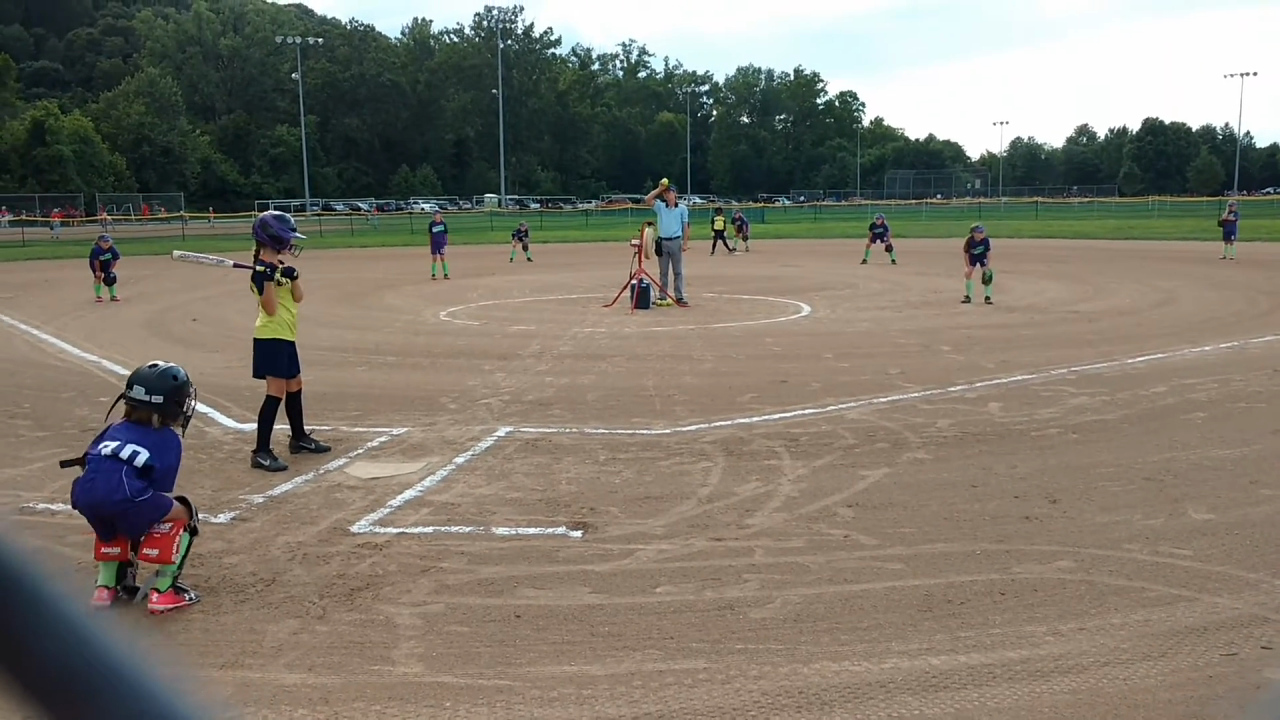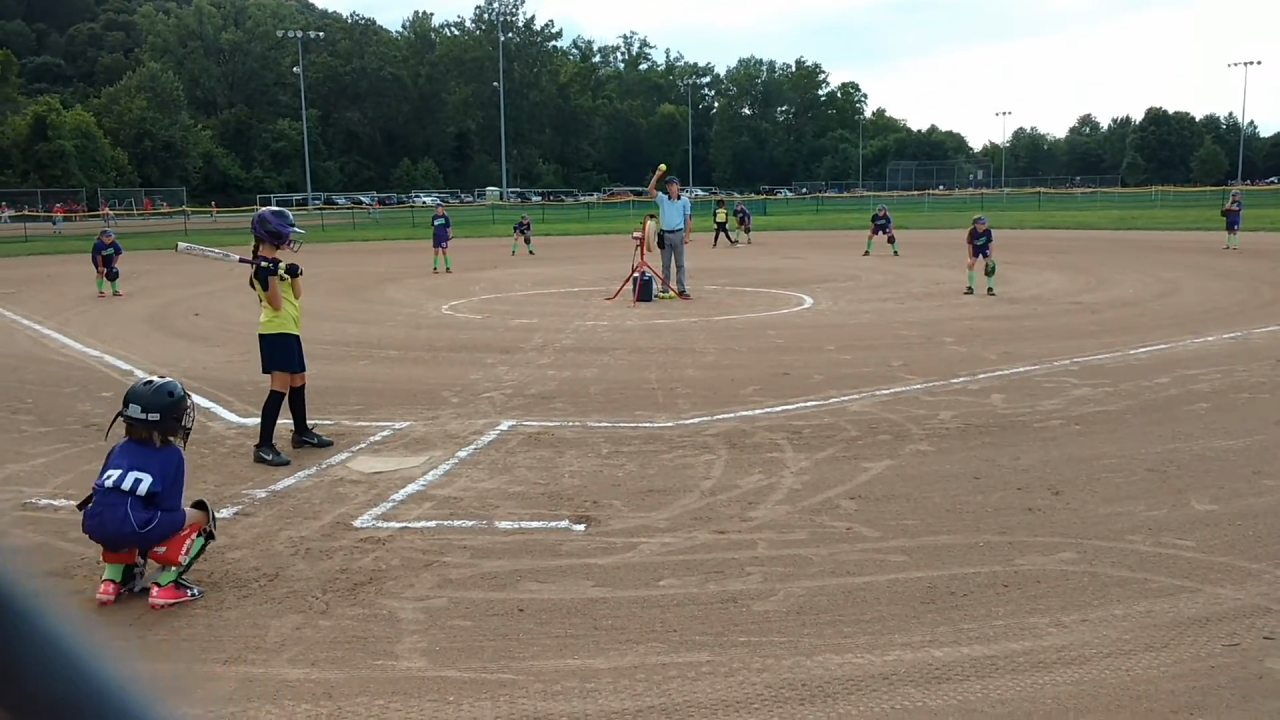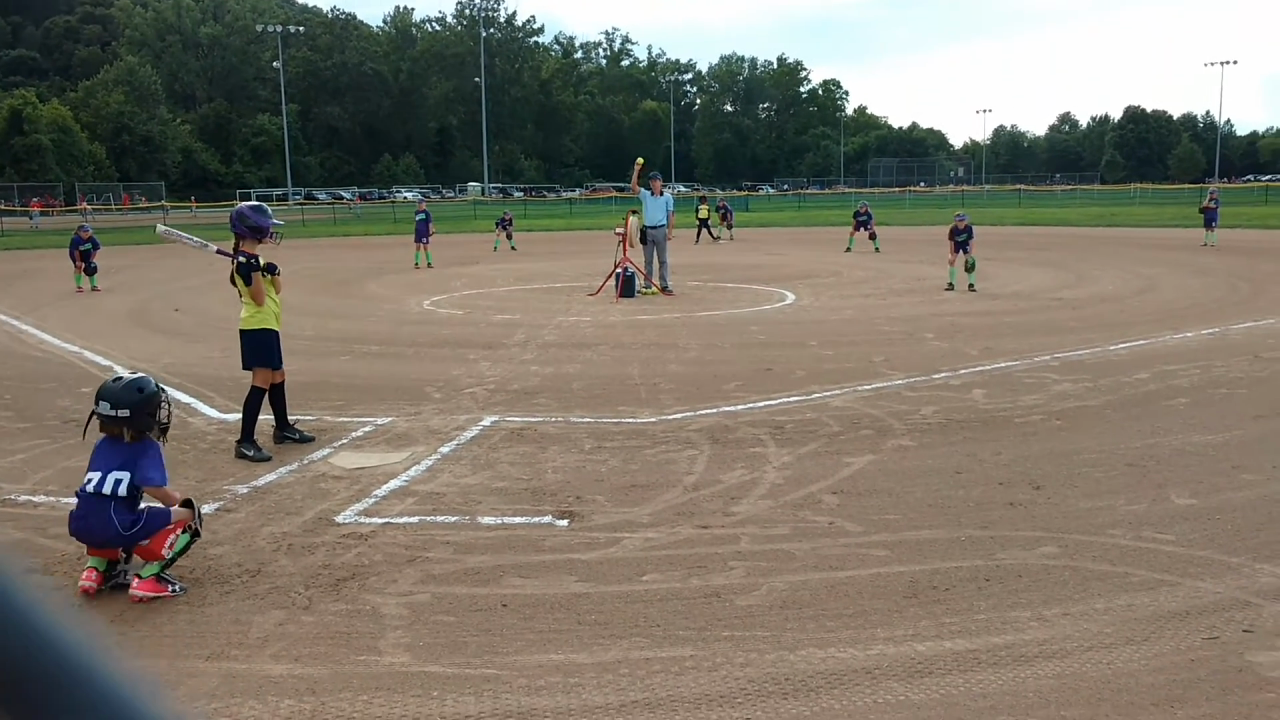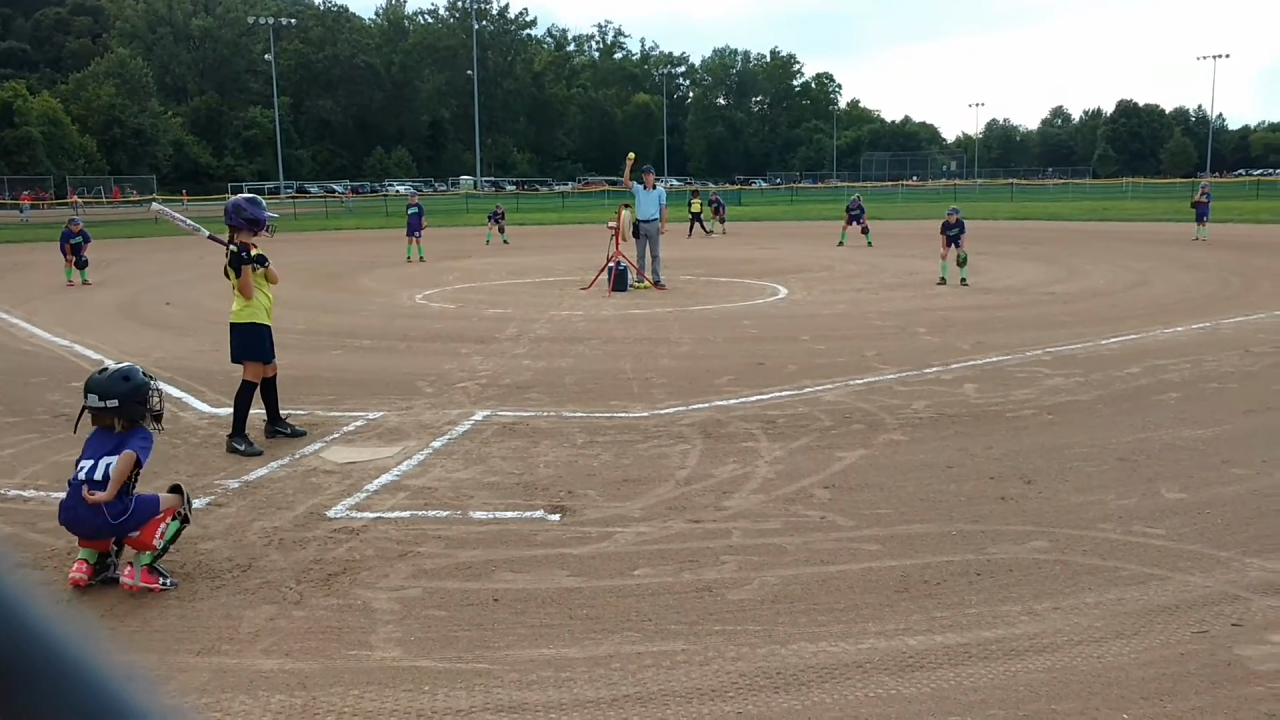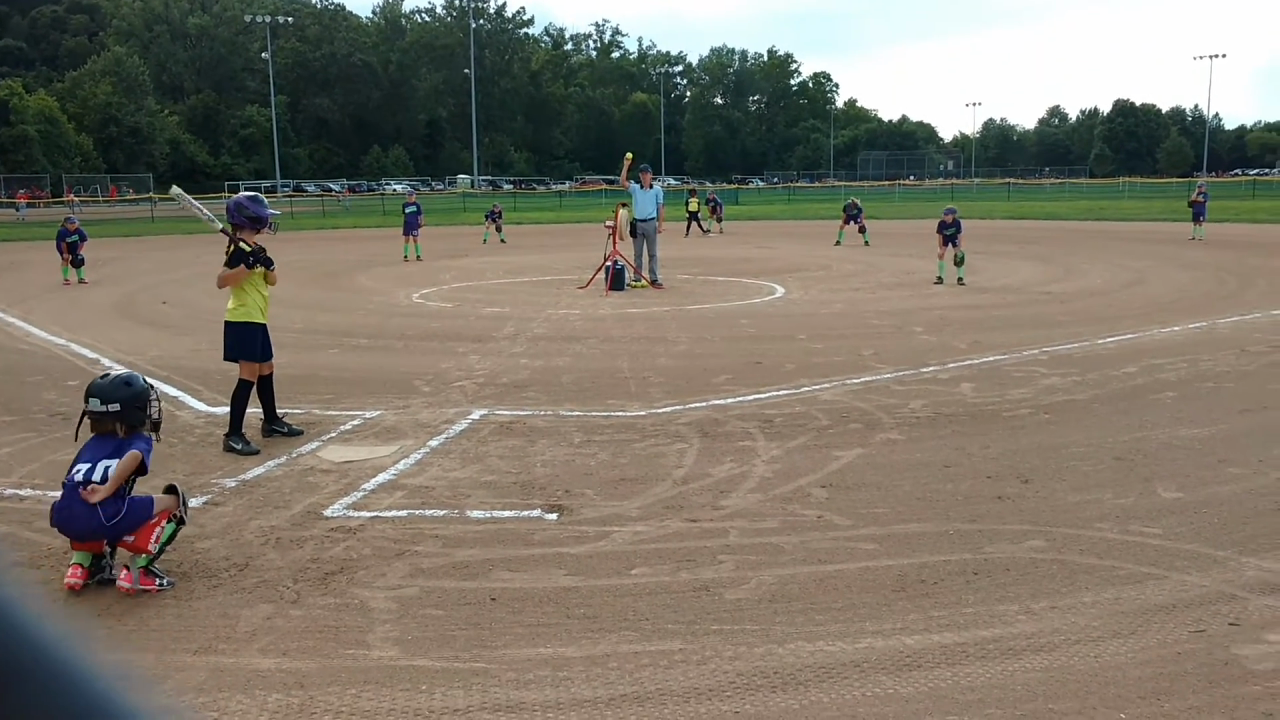
dt=0.2s
person 1, frame 1
left shoulder: (278, 266)
right shoulder: (261, 270)
left elbow: (298, 298)
right elbow: (270, 309)
left wrist: (294, 277)
right wrist: (269, 279)
left hip: (285, 336)
right hip: (271, 337)
left knee: (294, 385)
right knee: (276, 391)
left ankle: (299, 437)
right ankle: (261, 452)
person 1, frame 2
left shoulder: (275, 262)
right shoulder: (263, 267)
left elbow: (296, 295)
right elbow: (276, 304)
left wrist: (295, 275)
right wrist: (273, 275)
left hip: (288, 330)
right hip: (276, 331)
left knee: (298, 381)
right knee: (280, 386)
left ankle: (301, 432)
right ankle: (264, 446)
person 1, frame 3
left shoulder: (255, 257)
right shoulder: (244, 262)
left elbow: (277, 289)
right elbow: (260, 300)
left wrist: (273, 271)
right wrist: (256, 271)
left hip: (268, 326)
right hip: (258, 327)
left knee: (277, 376)
right knee: (262, 382)
left ankle: (283, 428)
right ankle: (245, 442)
person 1, frame 4
left shoulder: (251, 249)
right shoulder: (237, 253)
left elbow: (274, 279)
right elbow: (246, 292)
left wrist: (263, 262)
right wrist: (247, 264)
left hip: (261, 320)
right hip: (248, 321)
left knee: (269, 370)
right knee: (253, 376)
left ankle: (274, 422)
right ankle: (236, 437)
person 1, frame 5
left shoulder: (255, 247)
right shoulder: (241, 249)
left elbow: (272, 281)
right elbow: (221, 281)
left wrist: (267, 264)
right wrist: (249, 265)
left hip: (256, 319)
right hip: (243, 319)
left knee: (266, 369)
right knee: (249, 375)
left ankle: (271, 421)
right ankle: (233, 436)
person 2, frame 1
left shoulder: (116, 428)
right shoulder: (170, 439)
left elbow: (88, 462)
right elbow: (160, 489)
right wrist: (147, 518)
left hip: (85, 495)
right hip: (123, 497)
left knee: (116, 523)
right knee: (182, 515)
left ankle: (106, 586)
right ankle: (163, 590)
person 2, frame 2
left shoulder: (121, 447)
right shoulder: (171, 454)
right elbow: (168, 507)
left hip: (95, 524)
right hip: (130, 526)
right knee: (202, 517)
left ankle: (112, 580)
right ankle: (166, 584)
person 2, frame 3
left shoulder: (102, 444)
right shoulder: (149, 447)
right elbow: (153, 486)
right wrist: (172, 499)
left hip: (81, 526)
right hip: (117, 527)
right knee: (189, 514)
left ankle: (96, 570)
right ankle: (149, 577)
person 2, frame 4
left shoulder: (96, 434)
right shoulder: (141, 435)
left elbow: (83, 477)
right elbow: (127, 458)
right wrist: (110, 494)
left hip: (72, 516)
right hip: (108, 516)
right knee: (178, 501)
left ankle: (88, 562)
right ankle: (142, 567)
person 2, frame 5
left shoulder: (93, 442)
right shoulder: (140, 439)
left elbow: (73, 480)
right elbow: (134, 457)
right wrist: (107, 490)
left hip: (64, 518)
right hip: (99, 521)
right knee: (173, 501)
left ankle: (82, 565)
right ankle: (138, 570)
